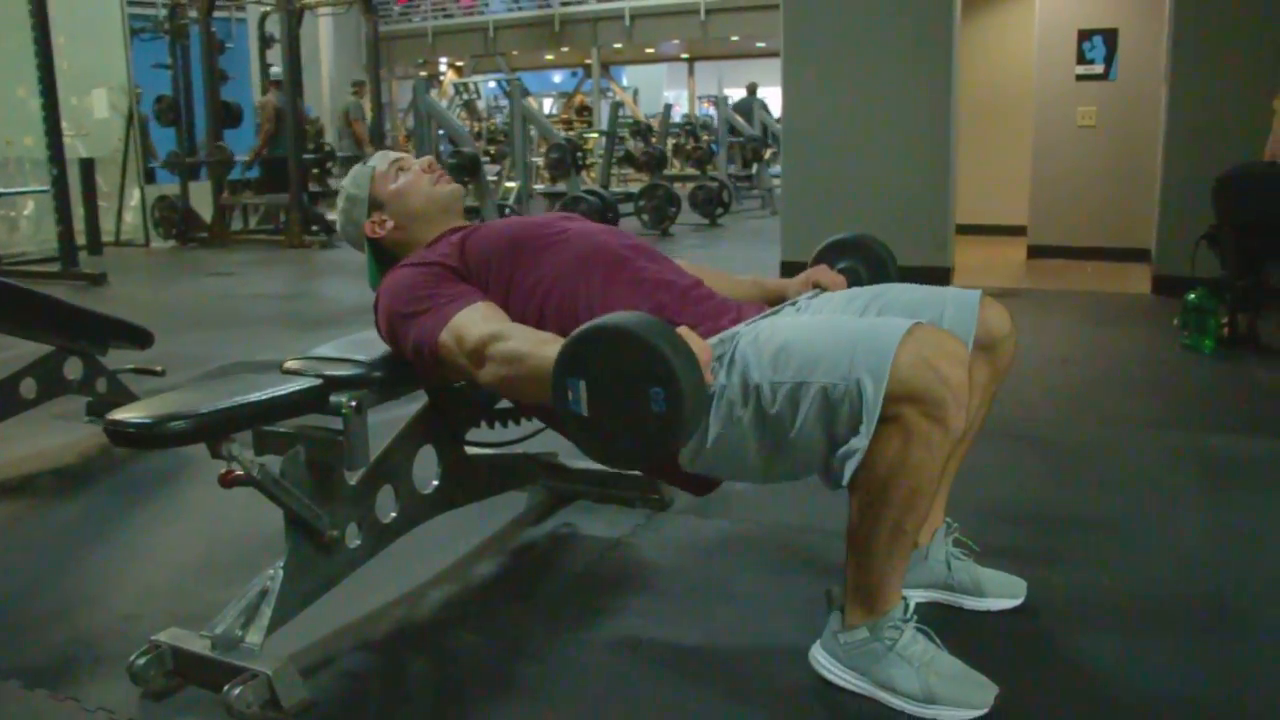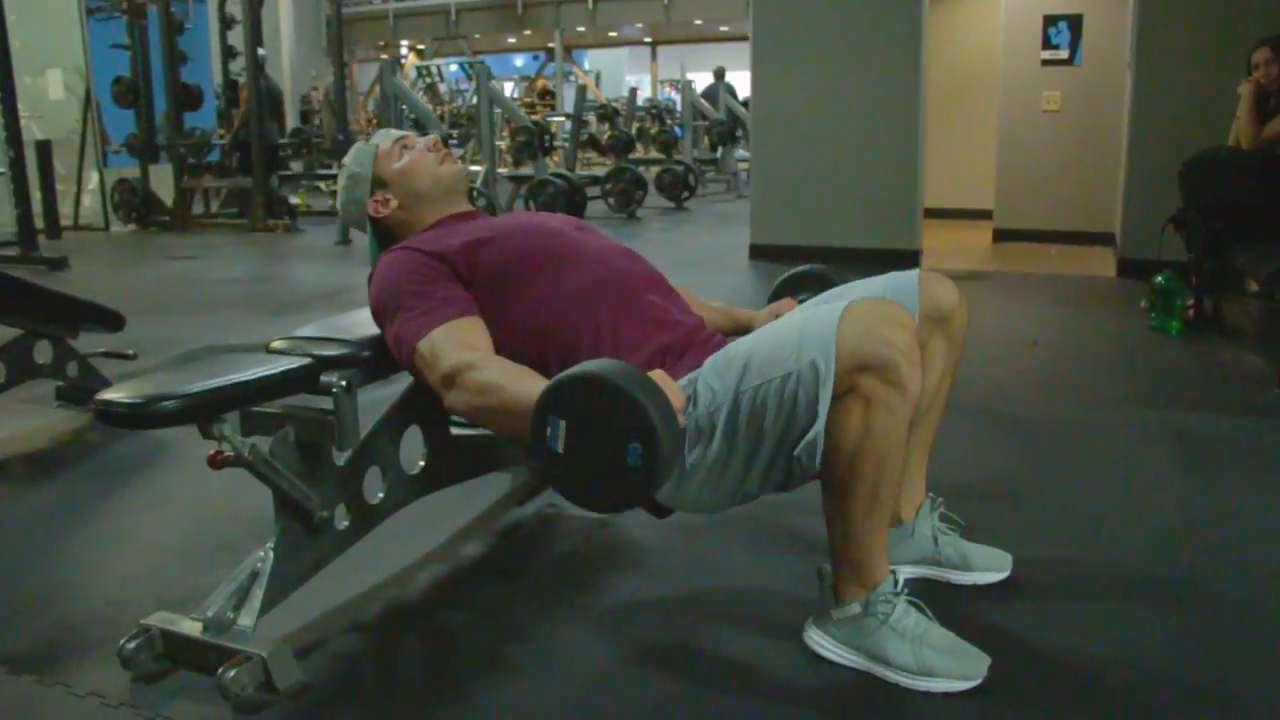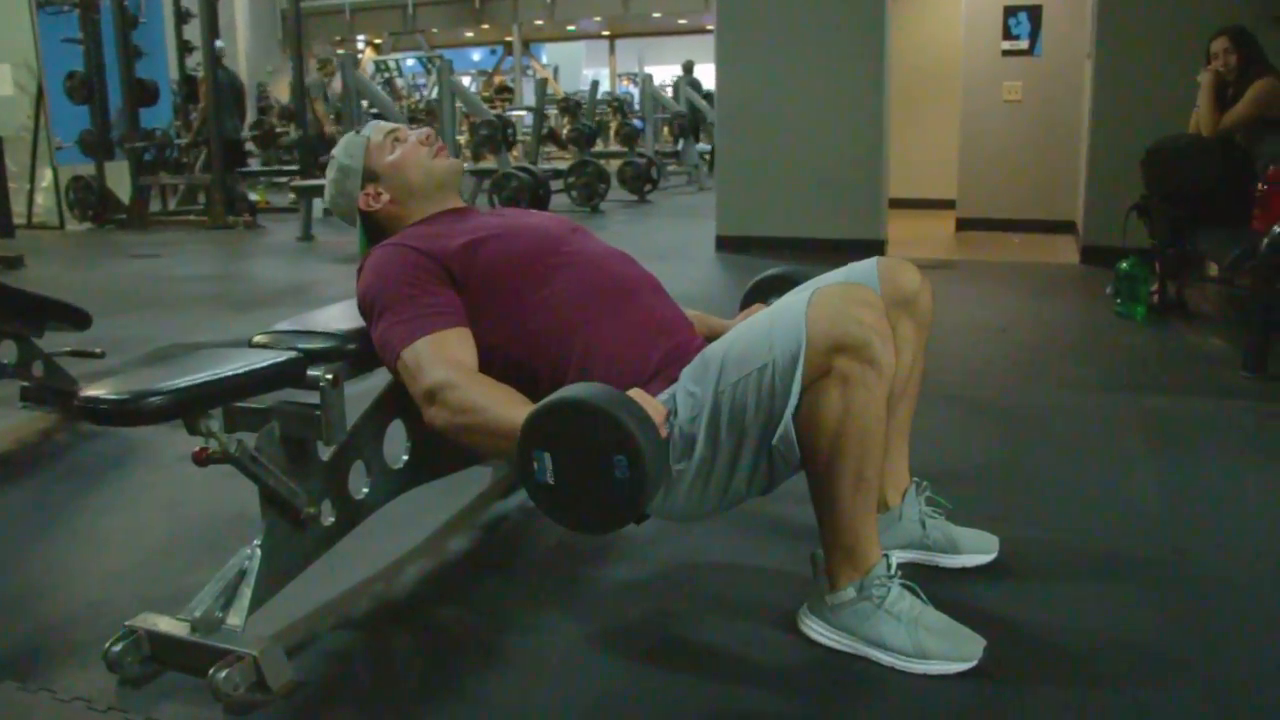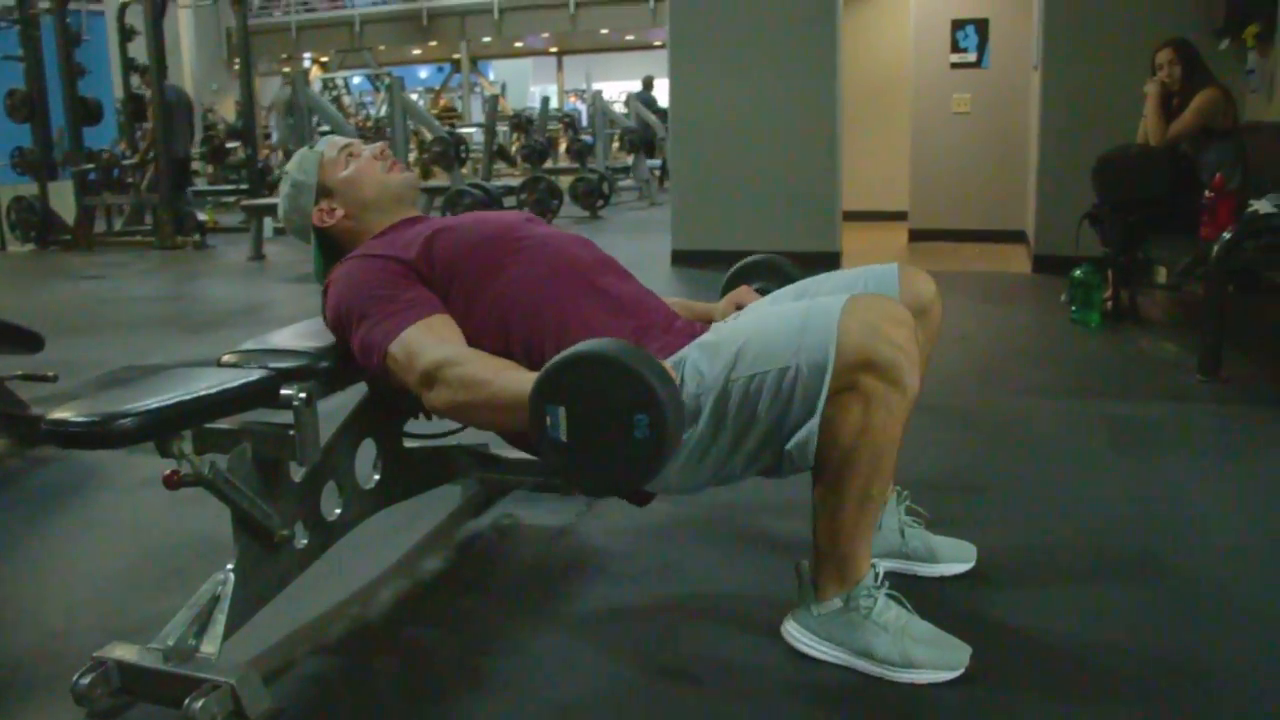
dt=0.4s
person 1, frame 1
left shoulder: (512, 244)
right shoulder: (415, 284)
right elbow: (493, 351)
left wrist: (783, 287)
left hip: (751, 327)
right hip: (704, 380)
left knee: (985, 328)
right knee: (933, 375)
left ankle: (920, 549)
right ankle: (866, 629)
person 1, frame 2
left shoulder: (514, 233)
right shoulder: (412, 269)
right elbow: (467, 378)
left wrist: (751, 319)
left hip: (722, 364)
right hip: (682, 417)
left knee: (933, 298)
right knee: (879, 341)
left ankle: (904, 526)
right ankle: (859, 607)
person 1, frame 3
left shoulder: (501, 226)
right shoulder: (402, 264)
right elbow: (445, 393)
left wrist: (732, 328)
left hip: (703, 372)
right hip: (667, 424)
left knee: (897, 284)
right knee: (849, 322)
left ankle: (891, 508)
right ankle: (853, 592)
person 1, frame 4
left shoulder: (450, 238)
right shoulder: (368, 275)
right elbow: (443, 375)
left wrist: (706, 313)
left hip: (680, 354)
left knee: (908, 291)
right knee: (879, 337)
left ankle: (874, 519)
right ankle: (839, 602)
